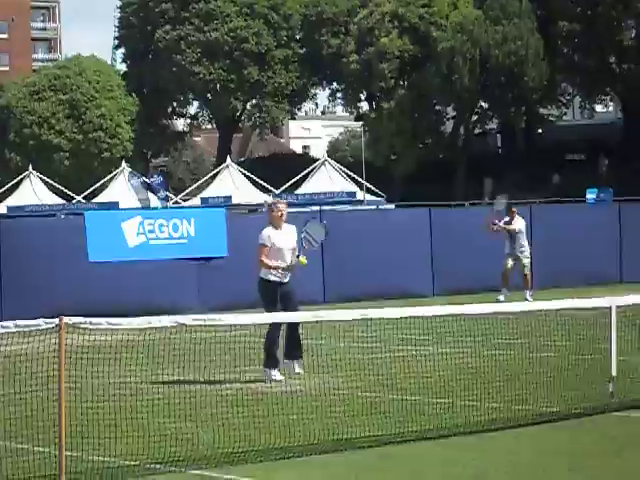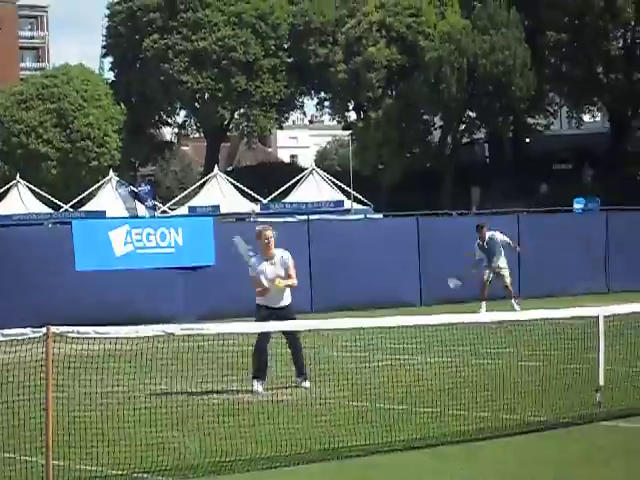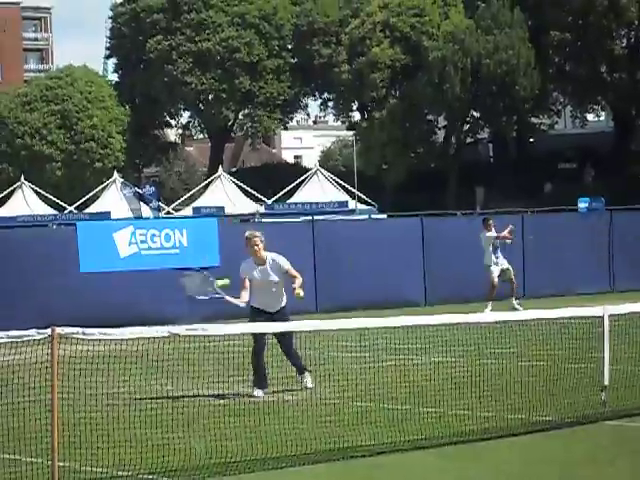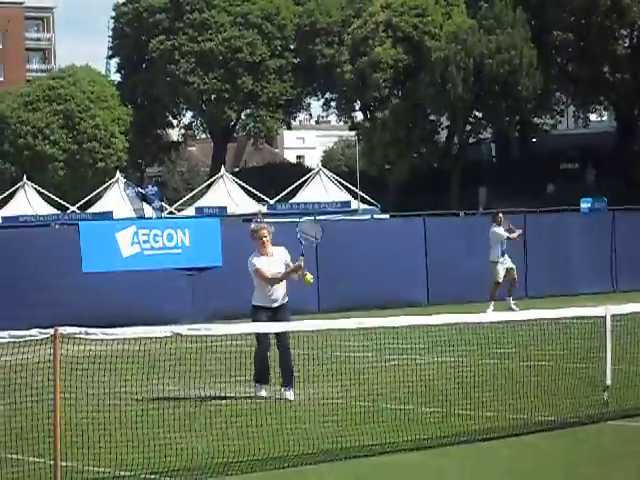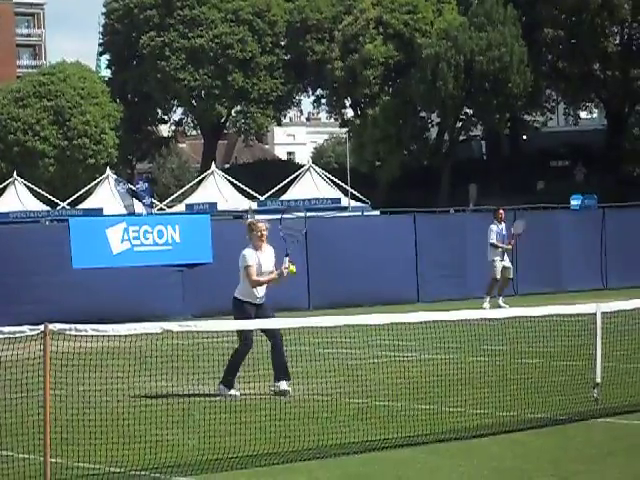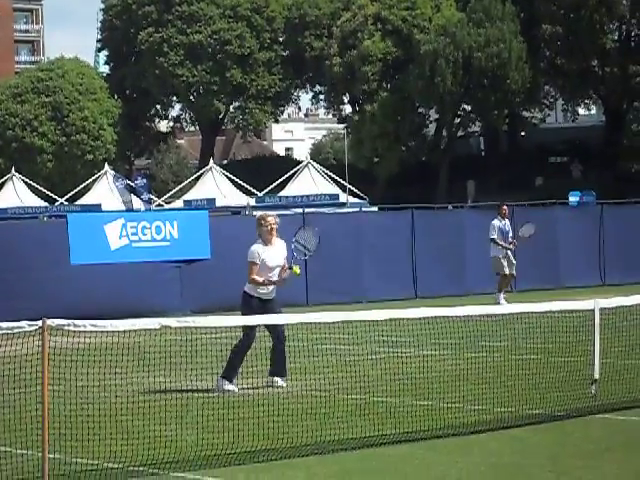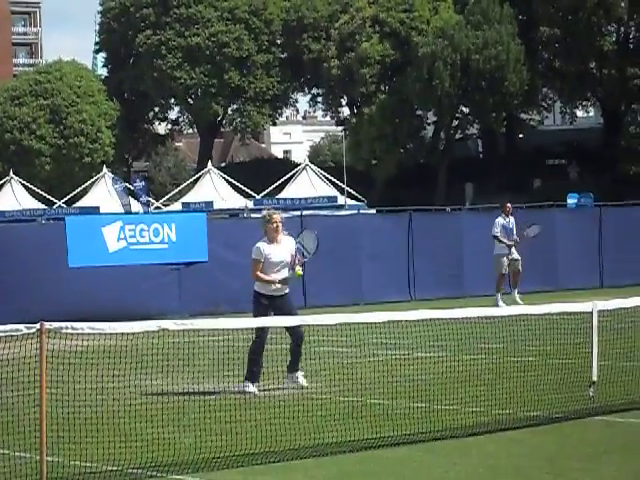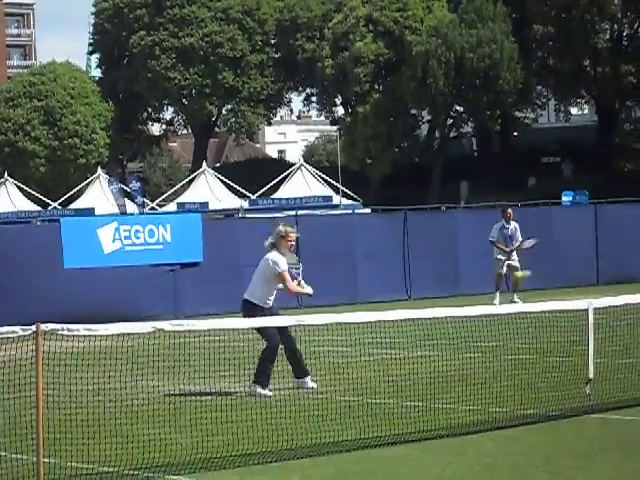
dt=0.3s
person 1, frame 1
left shoulder: (292, 229)
right shoulder: (267, 233)
right elbow: (262, 261)
left wrist: (298, 259)
right wrist: (279, 266)
left hip: (285, 283)
right hip: (269, 283)
left knee: (294, 320)
right knee: (276, 322)
left ankle: (292, 359)
right ankle: (270, 367)
person 1, frame 2
left shoulder: (284, 256)
right shoulder: (256, 265)
left elbow: (294, 281)
right elbow: (258, 292)
left wrist: (283, 283)
right wrist: (263, 290)
left hip: (285, 307)
right hip: (264, 308)
left knee: (294, 341)
right knee: (263, 340)
left ankle: (302, 377)
right ankle: (258, 380)
person 1, frame 3
left shoulder: (277, 260)
right shoulder: (245, 267)
left elbow: (297, 277)
right elbow: (246, 291)
left wrist: (297, 287)
right wrist: (242, 299)
left hip: (280, 310)
right hip: (258, 311)
left knee: (287, 347)
right knee: (259, 346)
left ankle: (303, 373)
right ankle: (259, 386)
person 1, frame 4
left shoulder: (282, 251)
right shoulder: (254, 261)
left elbow: (292, 274)
right elbow: (270, 280)
left wrist: (300, 271)
right wrist: (291, 271)
left hip: (281, 306)
right hip: (261, 308)
left knee: (284, 344)
right knee: (263, 345)
left ankle: (287, 387)
right ankle: (260, 383)
person 1, frame 5
left shoulder: (269, 250)
right shoulder: (247, 254)
right elbow: (253, 281)
left wrist: (282, 272)
right wrist: (276, 276)
left hip: (260, 303)
right hip: (243, 303)
left knee: (276, 338)
right knee: (246, 343)
left ankle: (281, 381)
right ankle: (226, 386)
person 1, frame 6
left shoulder: (281, 244)
right shoulder: (256, 249)
left elbow: (283, 269)
right elbow: (251, 278)
left wrist: (289, 270)
right wrist: (272, 282)
left hip: (270, 299)
right hip: (252, 298)
left knee: (280, 337)
right knee: (248, 338)
left ankle: (275, 376)
right ankle: (225, 379)
person 1, frame 7
left shoulder: (290, 241)
right shoulder: (260, 247)
left elbow: (293, 264)
right elbow: (256, 274)
left wrist: (296, 267)
right wrist: (276, 280)
left hip: (282, 296)
right hip: (263, 297)
left knee: (298, 334)
right knee: (260, 338)
left ankle: (294, 372)
right ankle: (250, 381)
person 1, frame 8
left shoulder: (281, 258)
right shoulder: (276, 259)
right elbow: (289, 287)
left wrist: (297, 284)
right wrist: (306, 290)
left hip: (265, 306)
right hip: (253, 306)
left knee: (288, 339)
right knee: (273, 342)
left ankle: (302, 378)
right ankle: (258, 385)
